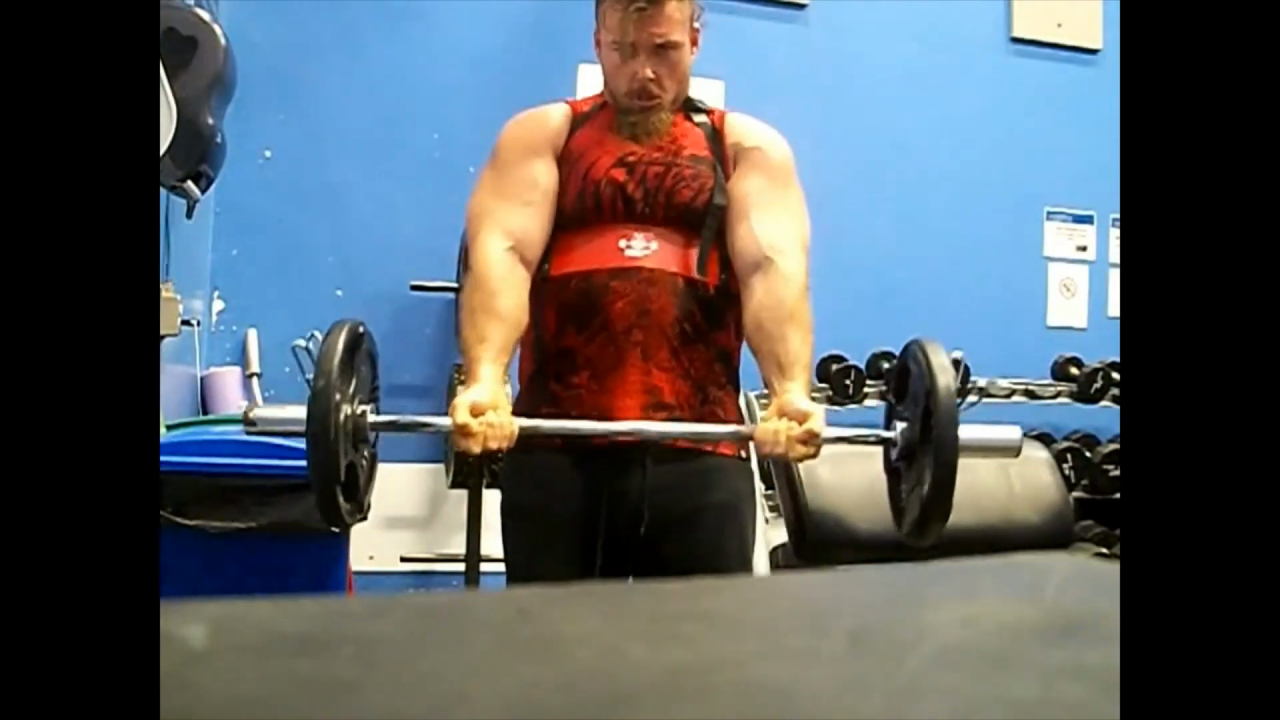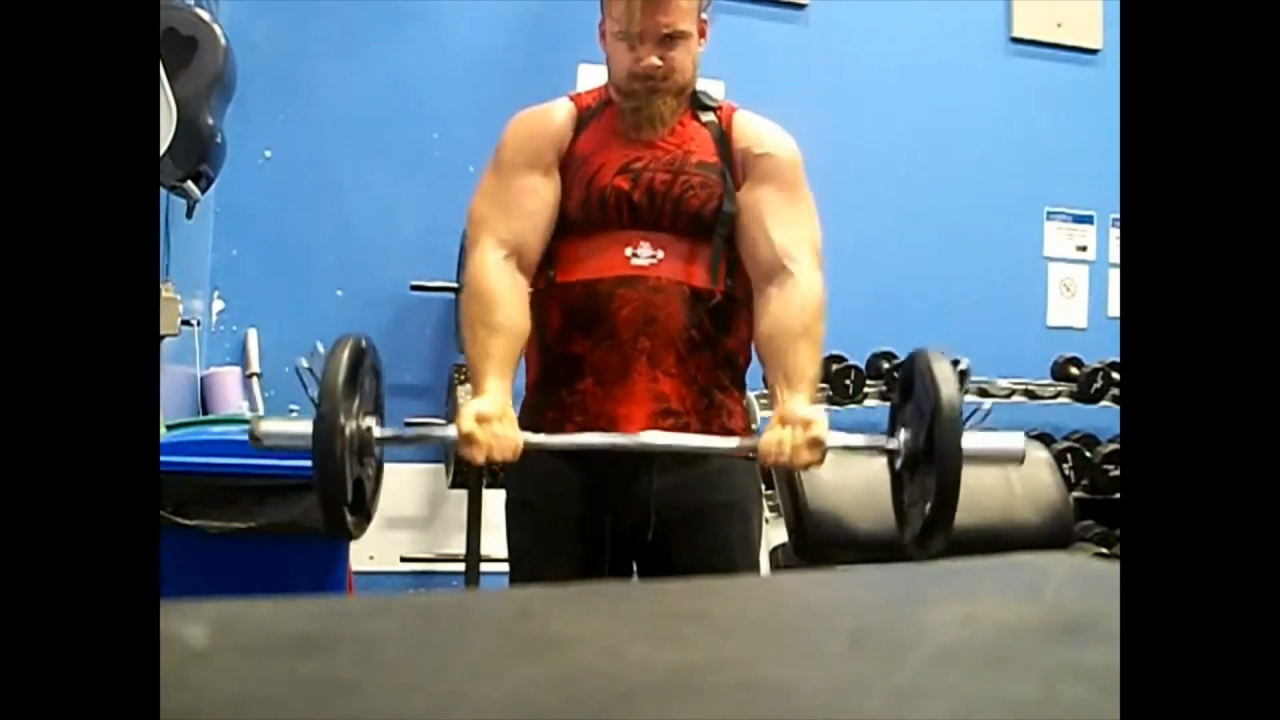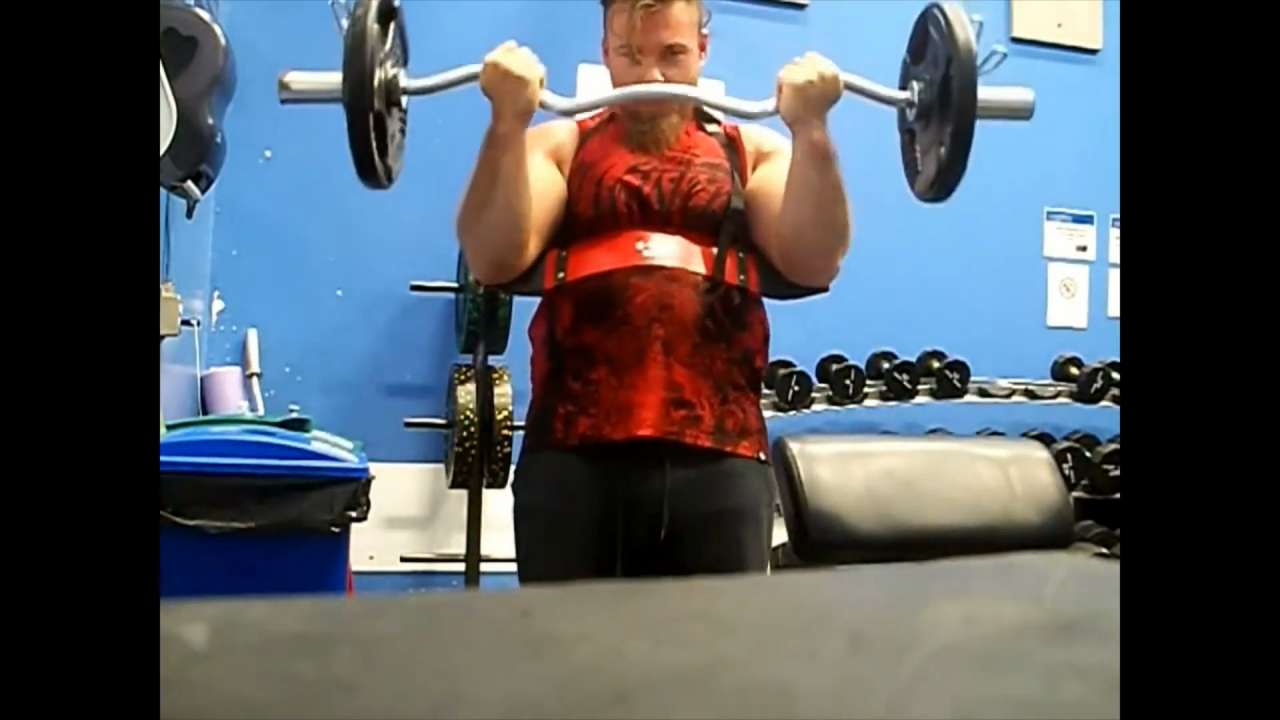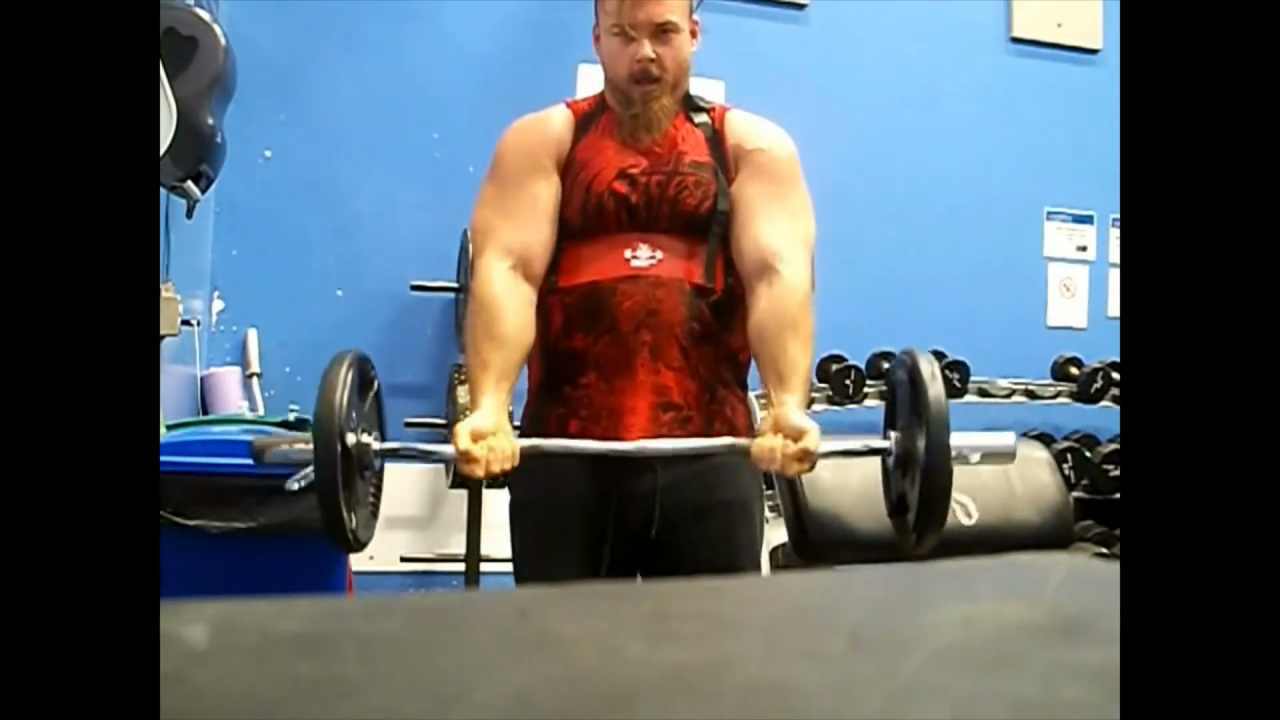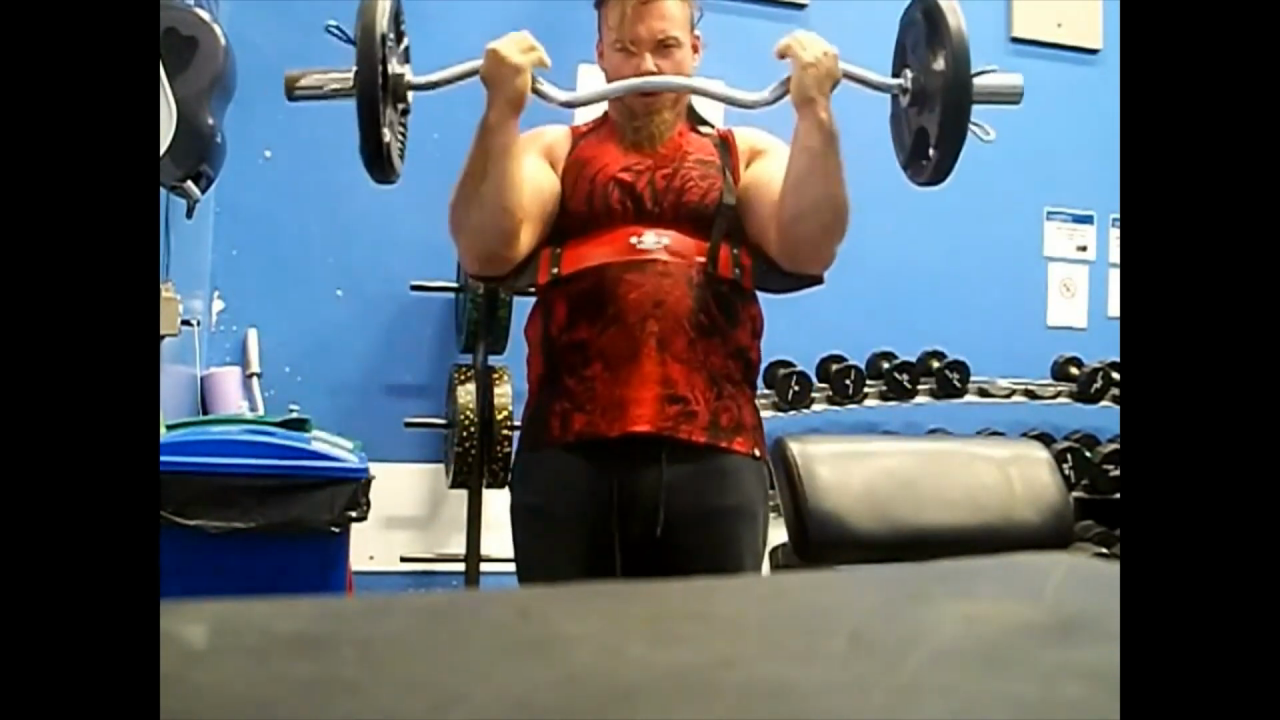
dt=1s
person 1, frame 1
left shoulder: (747, 145)
right shoulder: (541, 135)
left elbow: (773, 268)
right elbow: (502, 253)
left wrist: (791, 391)
right wrist: (485, 379)
left hip: (699, 450)
right hip: (558, 448)
person 1, frame 2
left shoulder: (755, 145)
right shoulder: (545, 132)
left elbow: (787, 276)
right elbow: (498, 260)
left wrist: (795, 401)
right wrist: (492, 393)
left hip: (706, 449)
right hip: (562, 446)
person 1, frame 3
left shoulder: (755, 151)
right shoulder: (555, 147)
left elbow: (815, 263)
right elbow: (493, 259)
left wrist: (809, 127)
right wrist: (507, 120)
left hip: (717, 451)
right hip: (574, 448)
person 1, frame 4
left shoulder: (751, 143)
right shoulder: (542, 139)
left elbow: (777, 274)
right elbow: (507, 269)
left wrist: (787, 405)
right wrist: (489, 405)
left hip: (706, 447)
right hip: (567, 446)
person 1, frame 5
left shoulder: (748, 153)
right shoulder: (550, 151)
left elbow: (810, 250)
right elbow: (485, 252)
left wrist: (813, 112)
right wrist: (501, 111)
left hip: (712, 447)
right hip: (569, 446)
